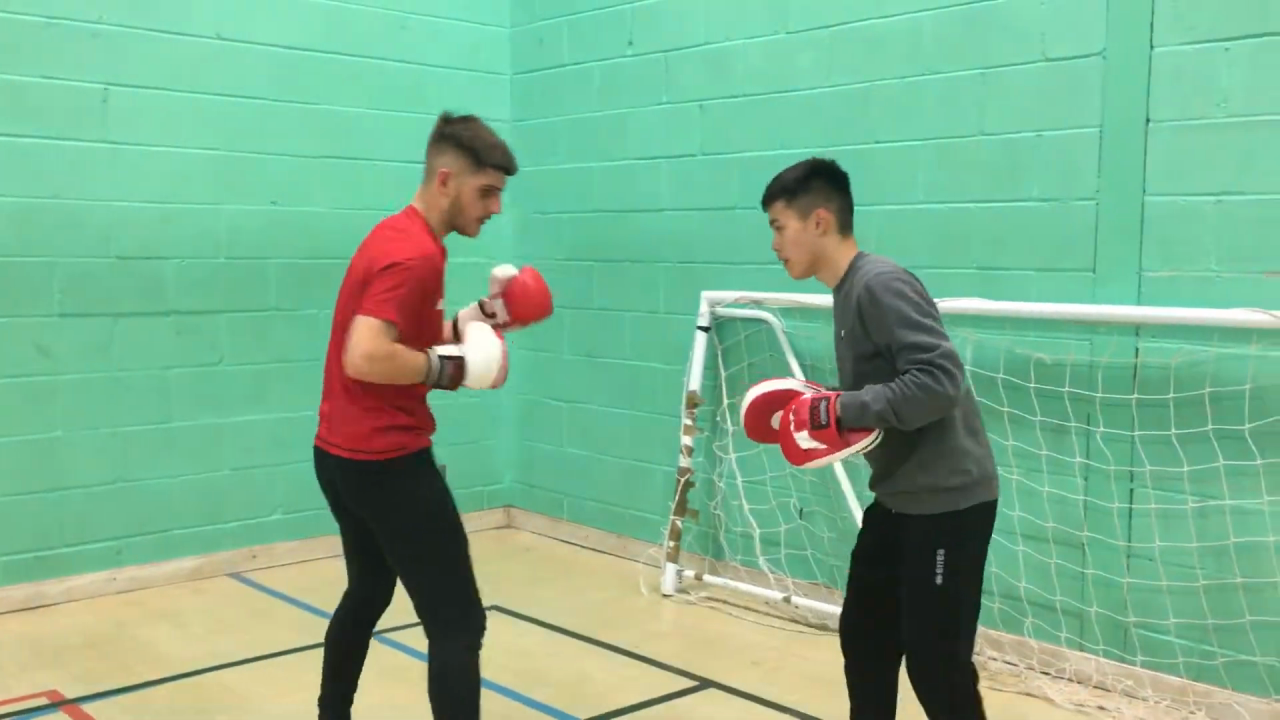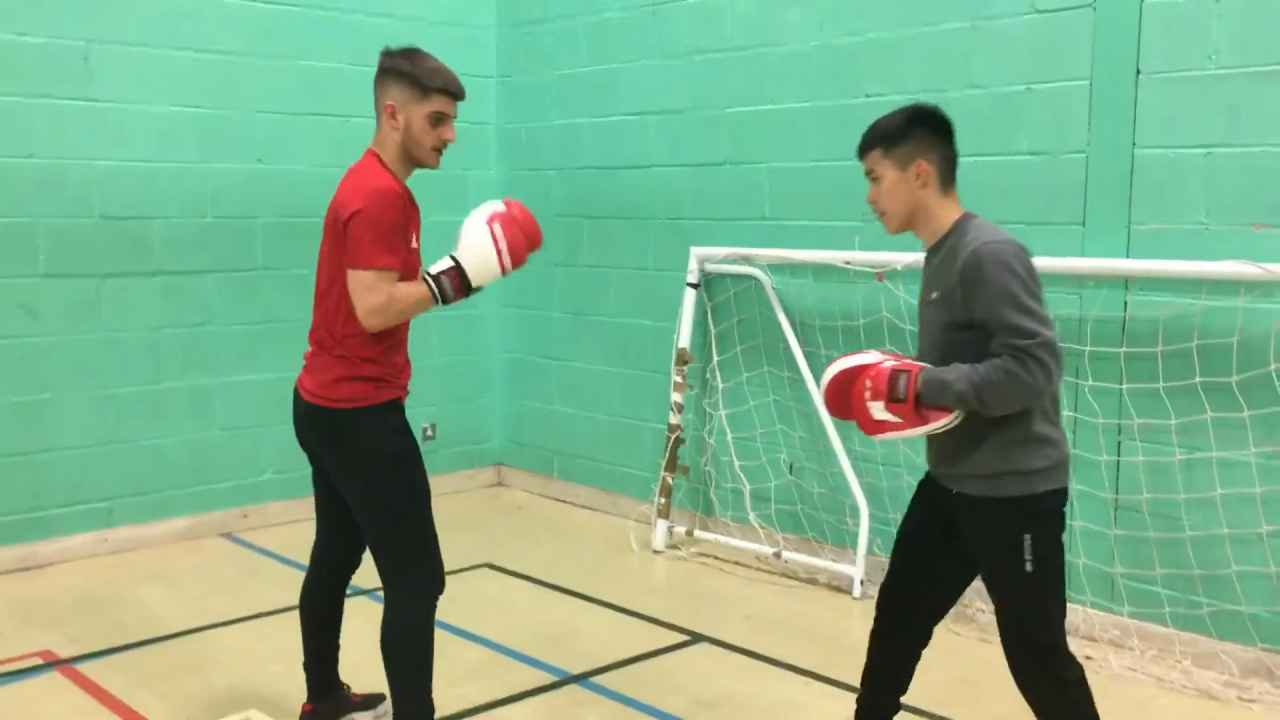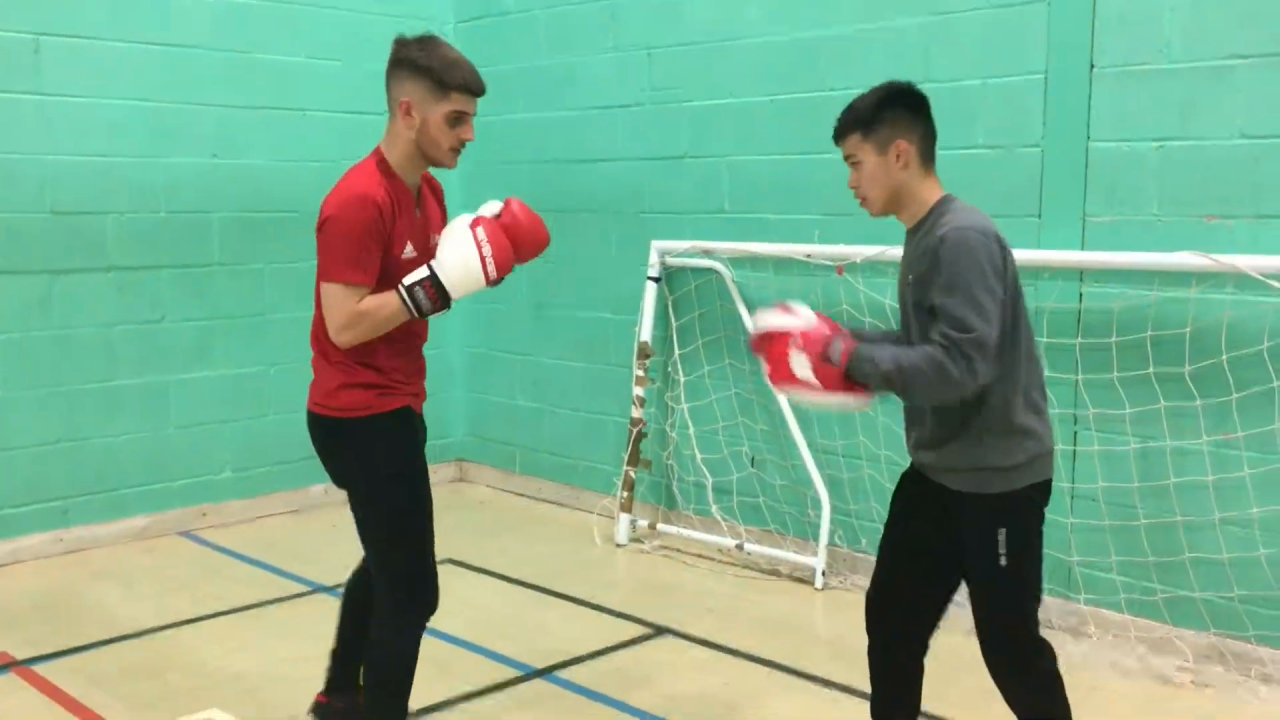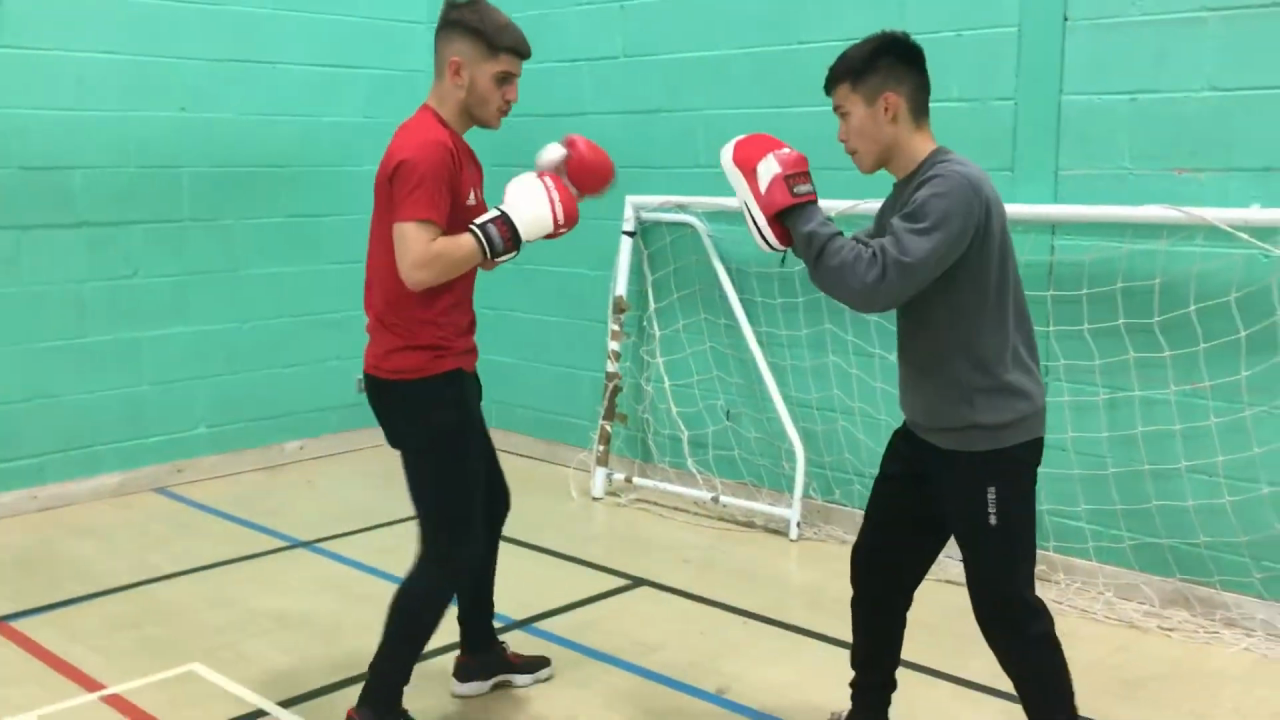
dt=0.4s
person 1, frame 1
left shoulder: (398, 238)
right shoulder: (413, 253)
right elbow: (366, 359)
left wrist: (485, 319)
right wrist: (456, 366)
left hip: (343, 454)
right hip: (386, 461)
left knee: (367, 592)
right knee: (457, 623)
person 1, frame 2
left shoulder: (389, 190)
right shoulder: (374, 195)
left elbow: (403, 289)
right elbow: (376, 310)
left wrist: (473, 256)
right wrist: (461, 271)
left hip: (329, 406)
right hip: (358, 411)
left knee: (336, 555)
right knee: (417, 579)
person 1, frame 3
left shoulder: (425, 191)
right shoulder: (360, 200)
right elbow: (345, 325)
left wrist: (481, 252)
right wrist: (441, 282)
left hip: (383, 412)
right hip: (364, 419)
left knee: (386, 564)
right knee: (410, 589)
person 1, frame 4
left shoulder: (449, 147)
right shoulder: (425, 149)
left elbow: (468, 241)
right elbow: (419, 264)
left wrist: (541, 193)
right wrist: (510, 223)
left hip: (433, 370)
right hip: (419, 377)
left knee: (480, 509)
right knee: (450, 540)
left ankle: (479, 654)
person 2, frame 1
left shoulder: (883, 285)
right shoulder: (850, 293)
left elbow: (939, 382)
left wrist: (842, 409)
right wrist: (812, 411)
left hip: (947, 503)
right hip: (899, 501)
left knee: (937, 662)
right knee: (864, 638)
person 2, frame 2
left shoulder: (990, 255)
right shoulder: (938, 256)
left elbow: (1034, 368)
left wrist: (924, 387)
right wrist: (897, 382)
left hip: (1016, 488)
right hip: (951, 482)
left knee: (1035, 650)
right knee: (897, 611)
person 2, frame 3
left shoulder: (962, 239)
right shoulder: (923, 237)
left elbow: (961, 365)
left wrist: (851, 360)
right wrist: (857, 346)
left hip: (999, 479)
right hip: (938, 473)
left knee: (1010, 646)
right knee: (893, 616)
person 2, frame 4
left shoulder: (954, 187)
right shoulder: (909, 192)
left elbow: (874, 282)
right elbow: (868, 270)
left wrist: (799, 212)
right wrist: (794, 224)
left hip: (990, 437)
right hip: (928, 431)
left knee: (1004, 605)
right knee: (876, 573)
